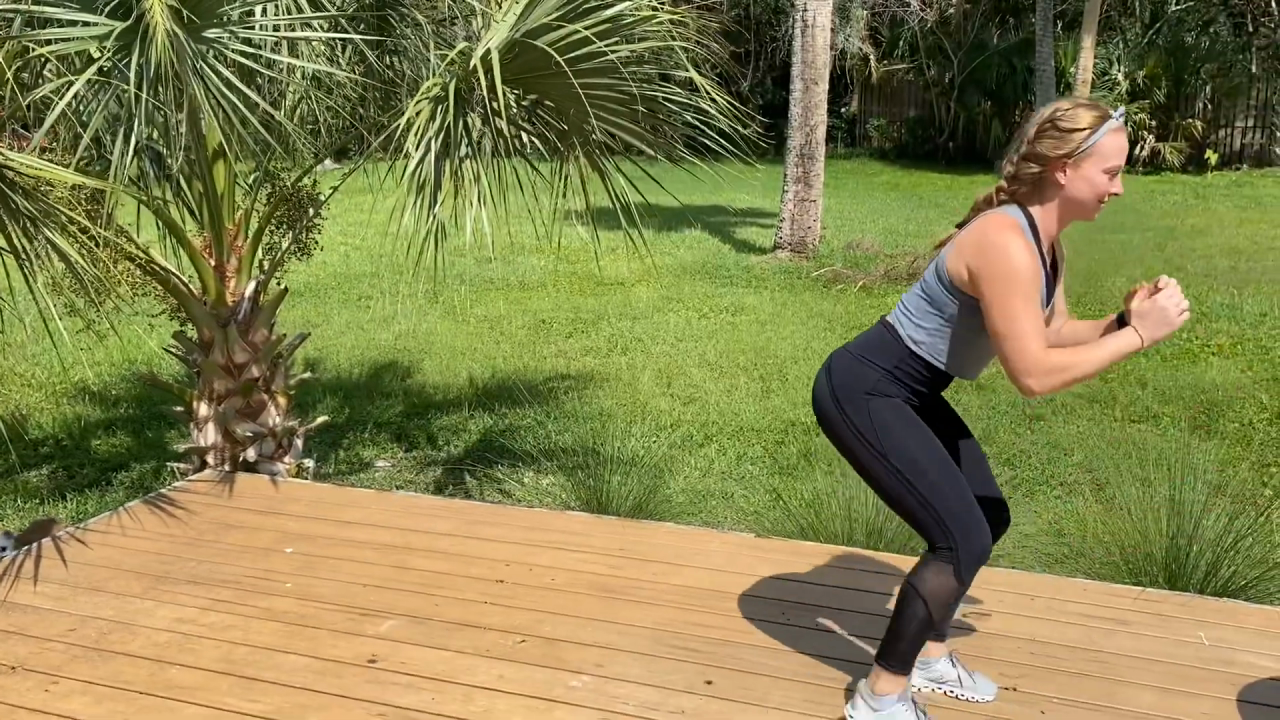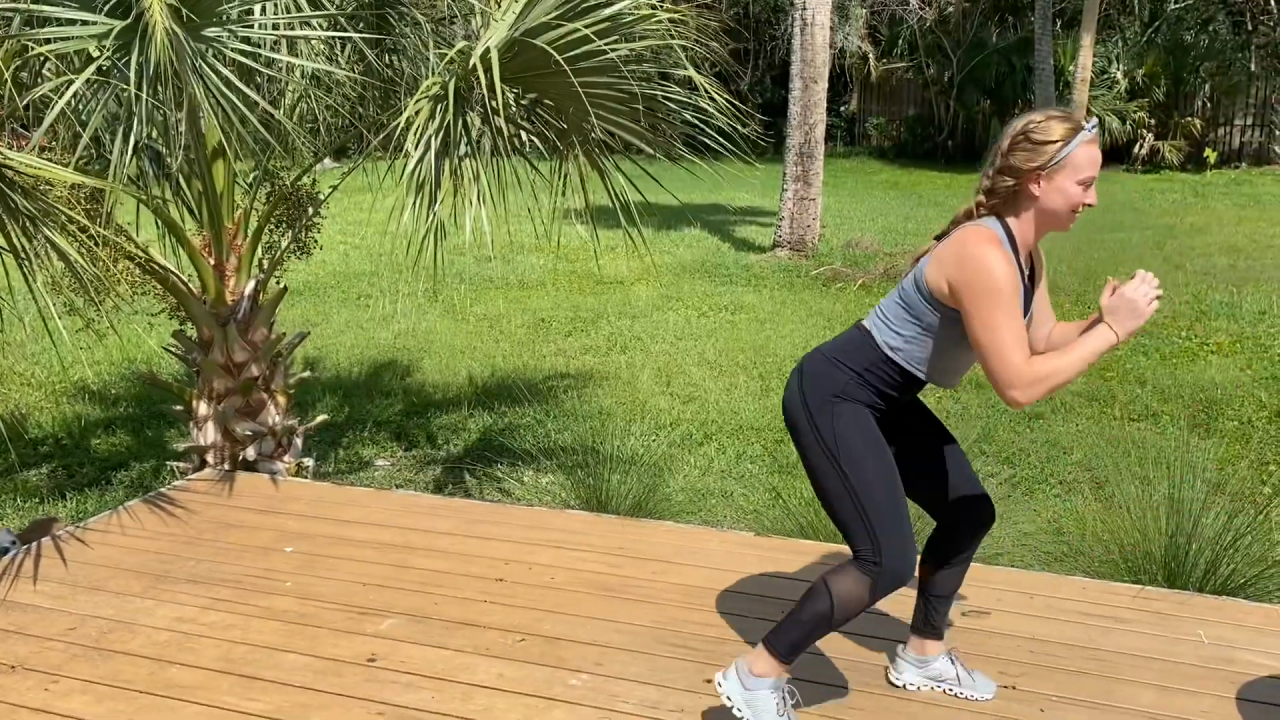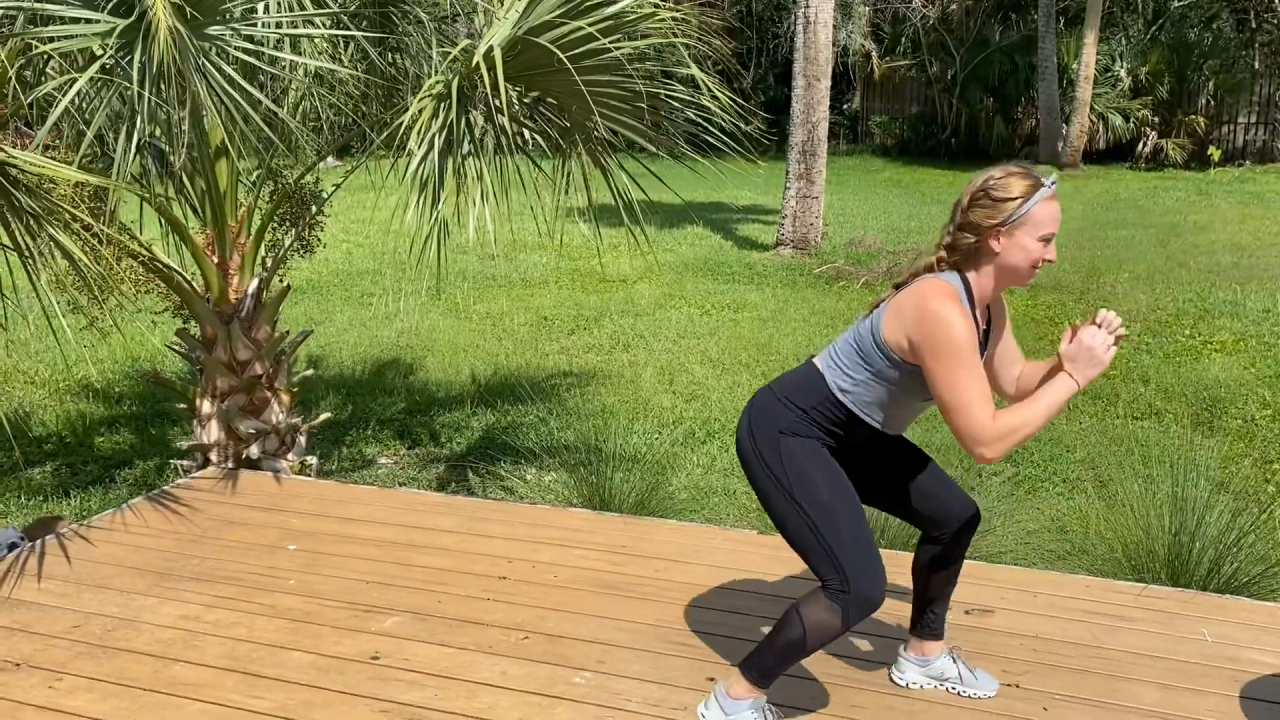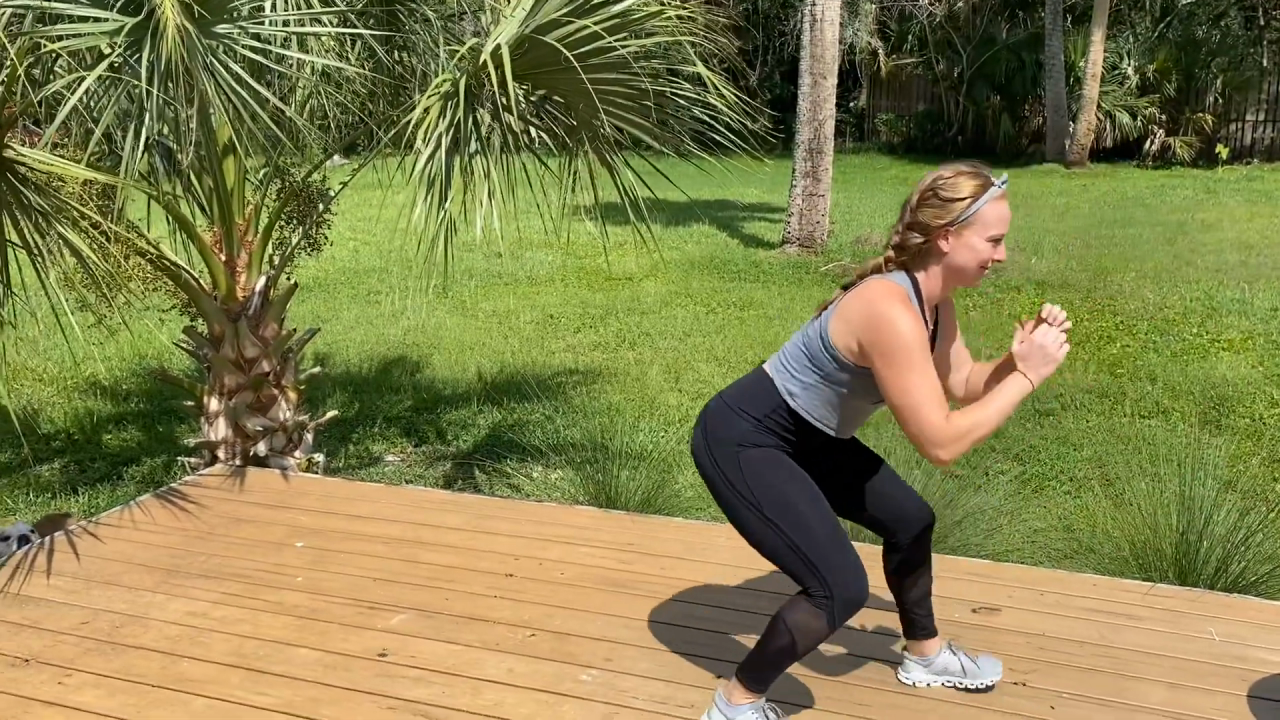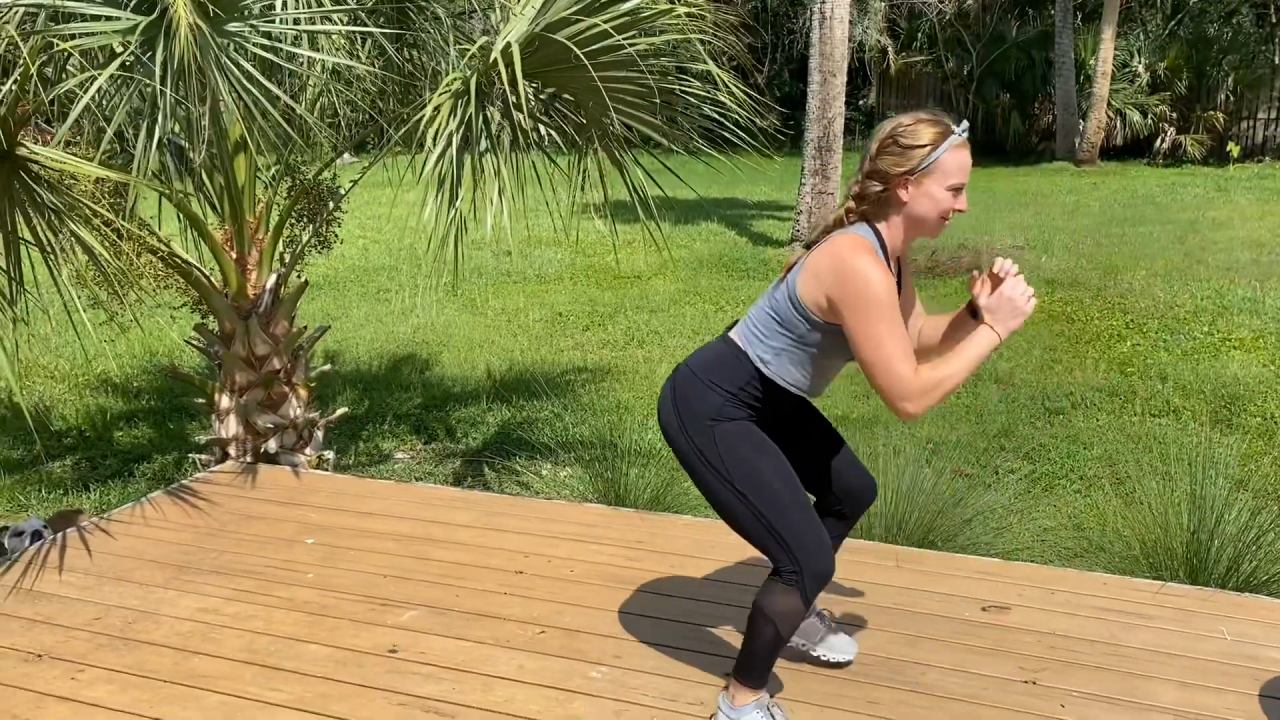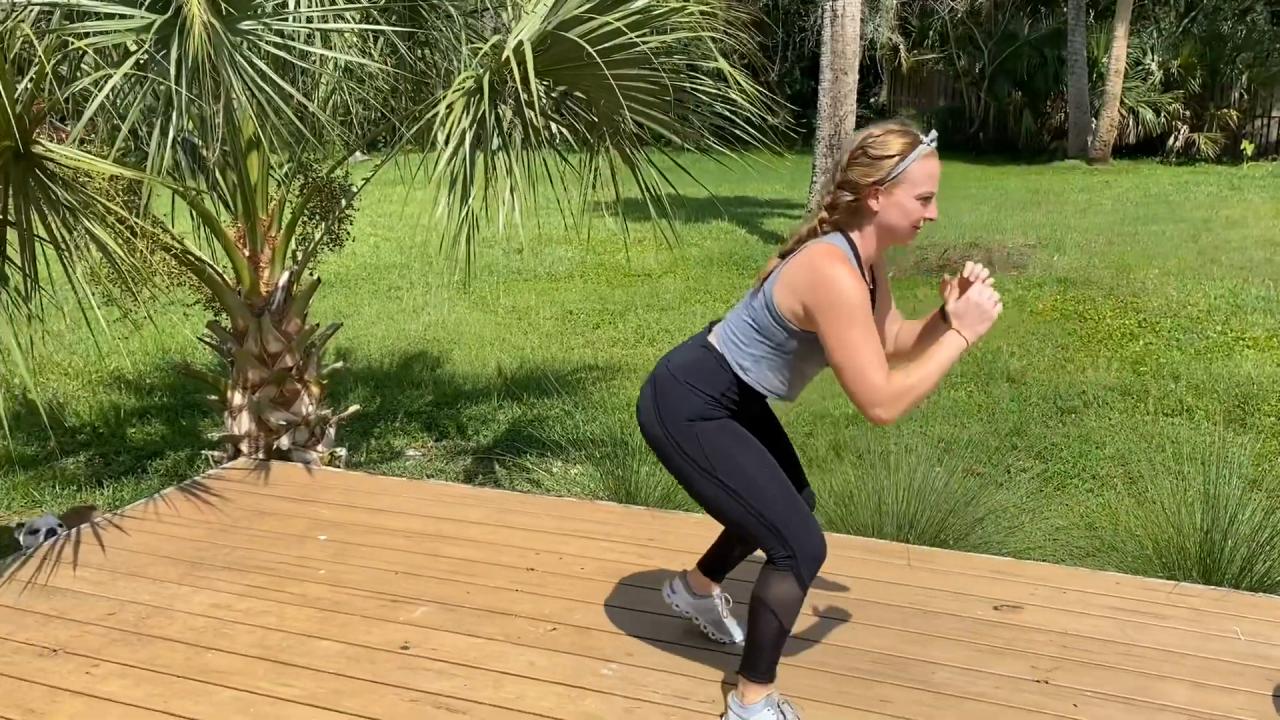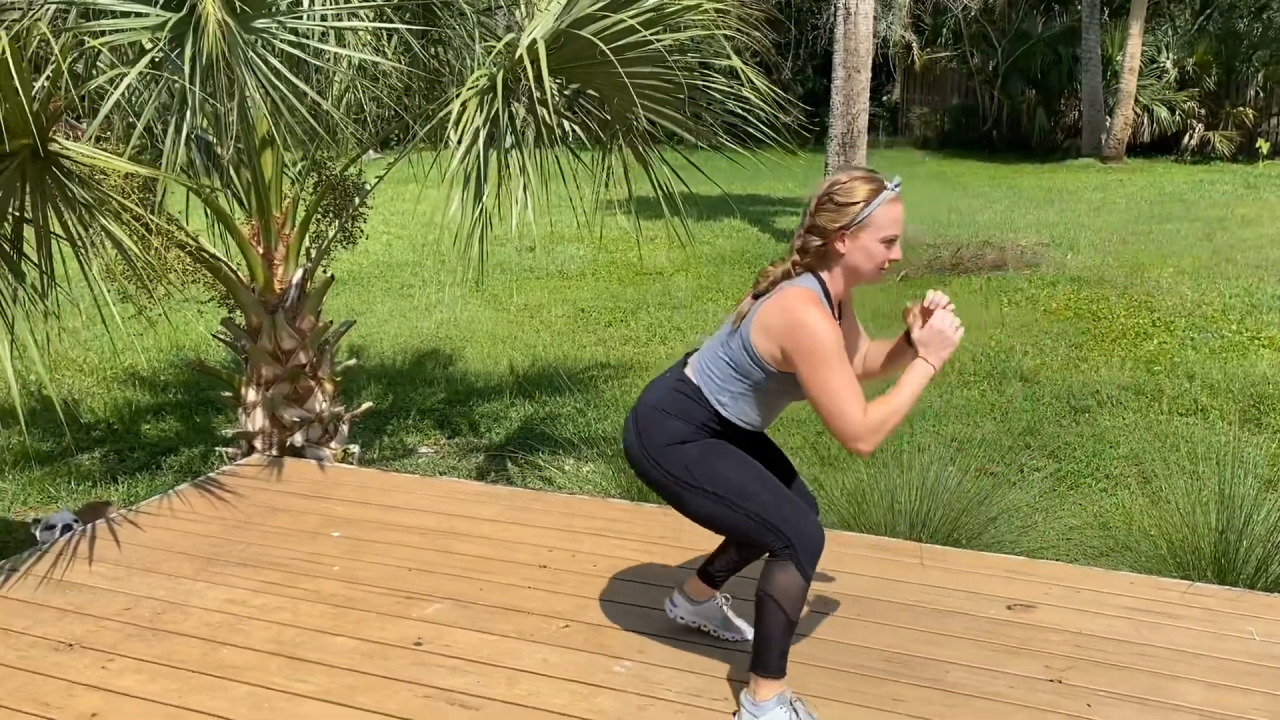
dt=0.2s
person 1, frame 1
left shoulder: (1042, 234)
right shoulder: (1005, 242)
left elbow: (1056, 334)
right elbow: (1035, 374)
left wrist: (1125, 320)
right wrist: (1138, 336)
left hip: (907, 389)
right hip: (862, 392)
left knee: (985, 514)
right knee: (963, 540)
left ankle: (923, 653)
person 1, frame 2
left shoulder: (1022, 244)
right shoulder: (985, 255)
left elbow: (1041, 341)
right elbow: (1018, 385)
left wrist: (1104, 320)
right wrist: (1113, 331)
left hip: (880, 397)
right hip: (832, 396)
left knee: (970, 514)
right knee: (889, 560)
left ankle: (922, 655)
person 1, frame 3
left shoulder: (984, 295)
right shoulder: (941, 309)
left elbow: (1012, 381)
right elbow: (985, 440)
left wrist: (1066, 359)
right wrist: (1074, 376)
left hip: (843, 429)
right hip: (782, 431)
left knee: (954, 517)
right knee: (858, 587)
left ankle: (924, 656)
person 1, frame 4
left shoulder: (931, 296)
right shoulder: (891, 312)
left elbow: (962, 384)
right elbow: (941, 442)
left wrist: (1019, 356)
right wrist: (1028, 377)
left hip: (800, 433)
right hip: (738, 441)
left knee: (909, 520)
right knee: (840, 588)
left ankle: (924, 653)
person 1, frame 5
left shoulder: (885, 246)
right shoulder: (858, 264)
left elbow: (918, 343)
right elbow: (909, 396)
left wrist: (977, 310)
right wrist: (995, 330)
left hip: (761, 396)
right hip: (708, 410)
left knee: (853, 492)
right knee: (809, 561)
left ankle: (797, 613)
person 1, frame 6
left shoulder: (860, 254)
right shoulder: (833, 274)
left elbow: (892, 345)
right elbow: (882, 403)
left wrist: (948, 314)
right wrist: (962, 334)
left hip: (729, 394)
right hip: (686, 409)
left knee: (790, 506)
right knee: (800, 548)
left ankle: (693, 588)
person 1, frame 7
left shoulder: (827, 287)
right shoulder: (805, 314)
left elbow: (861, 364)
right elbow: (861, 434)
left wrist: (914, 338)
right wrist: (929, 360)
left hip: (705, 418)
right hip: (667, 437)
left knee: (791, 511)
right knee: (800, 538)
left ankle: (693, 598)
